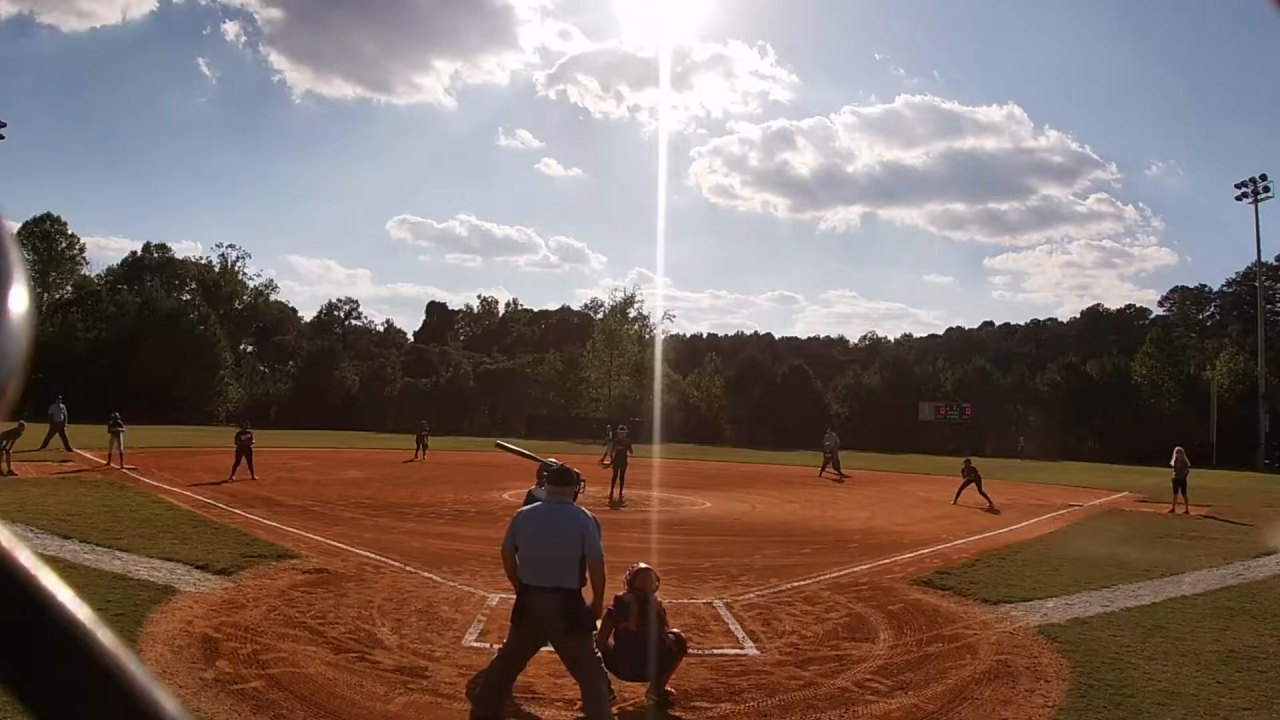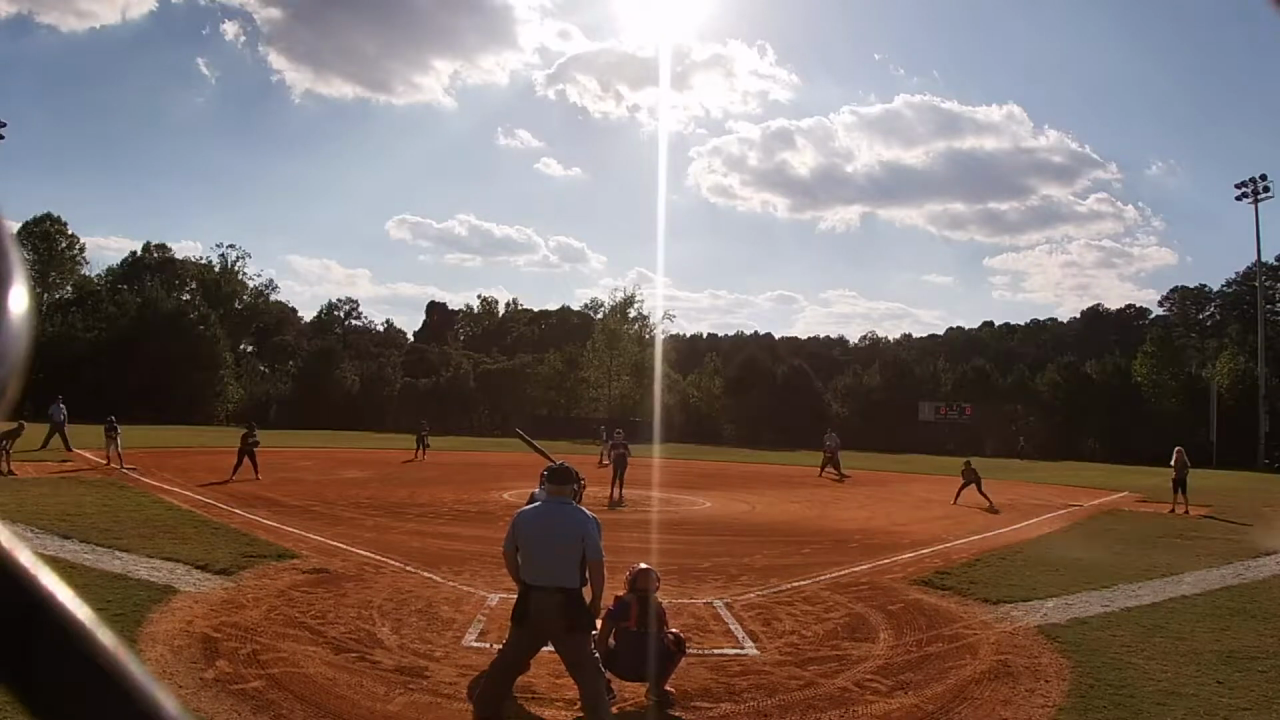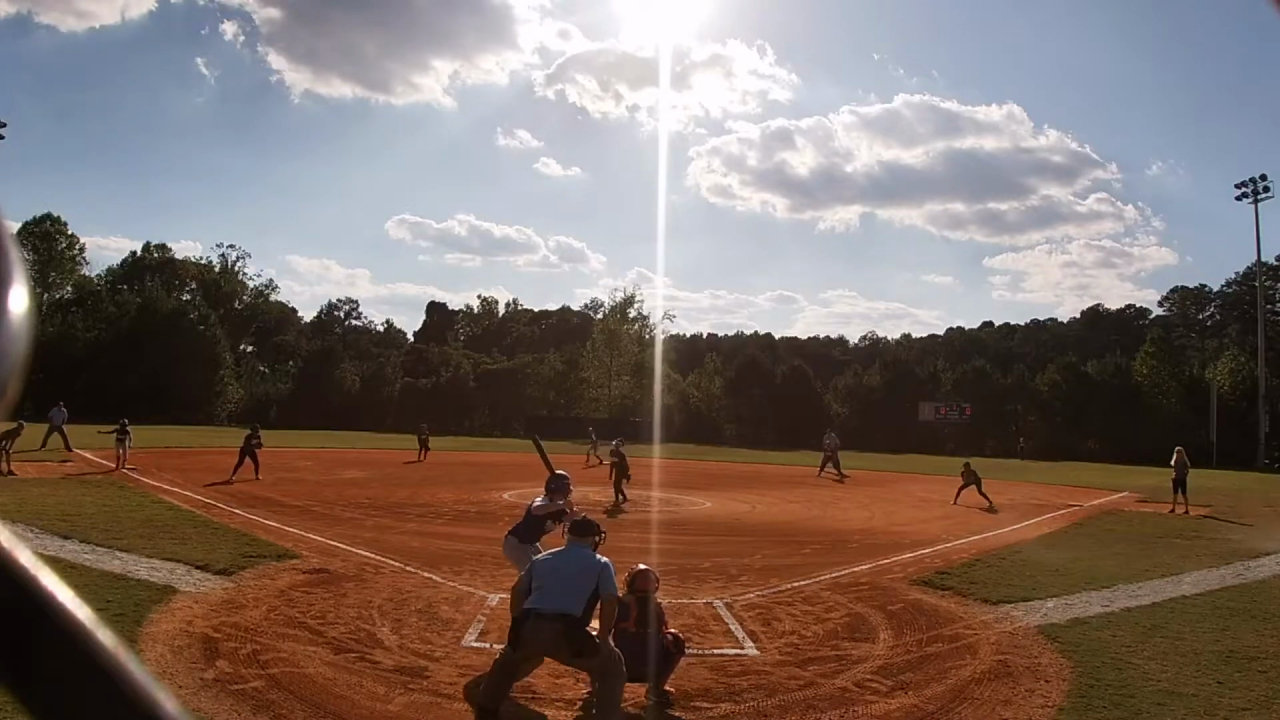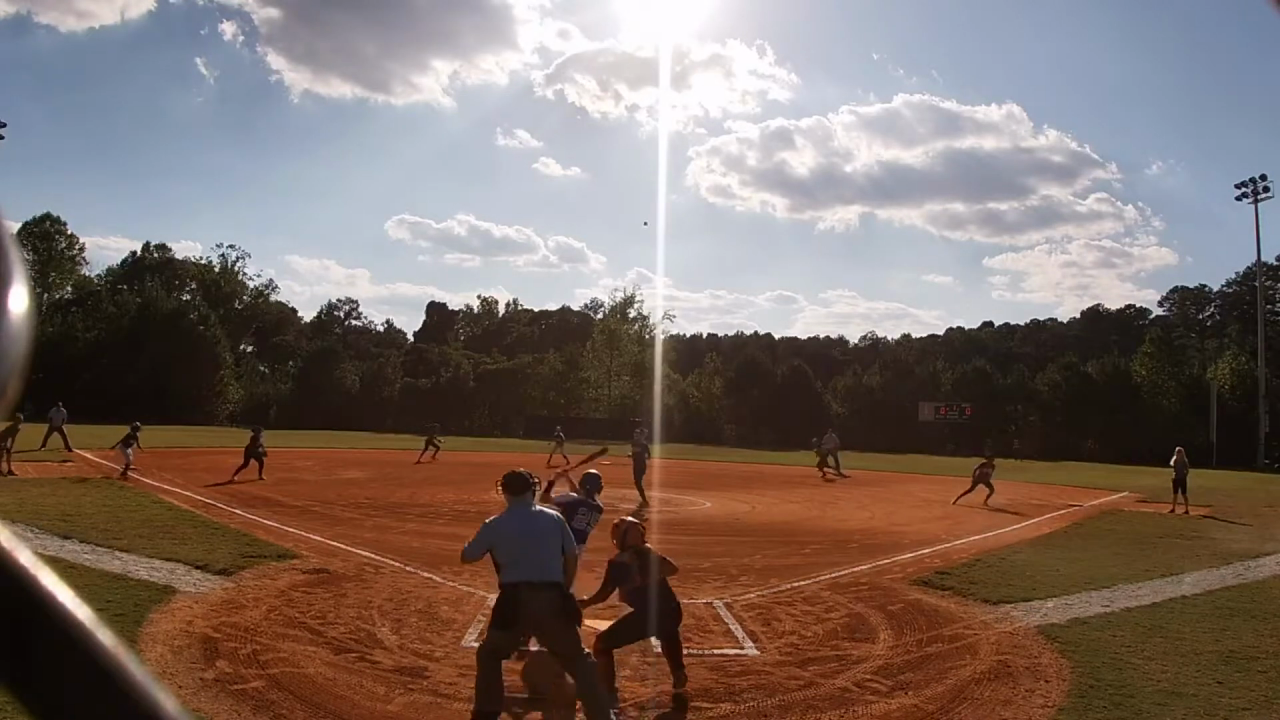
dt=1s
person 1, frame 1
left shoulder: (524, 515)
right shoulder: (584, 519)
left elbow: (507, 555)
right elbow: (596, 565)
right wrist: (598, 601)
left hip: (529, 601)
right hip: (567, 604)
left knee: (508, 660)
right knee: (589, 669)
person 1, frame 2
left shoulder: (523, 516)
right shoulder: (585, 519)
left elbow: (509, 555)
right elbow: (596, 565)
right wrist: (596, 600)
left hip: (531, 600)
right hip: (568, 603)
left knee: (509, 659)
right knee: (586, 669)
person 1, frame 3
left shoulder: (542, 558)
right shoulder: (600, 563)
left elbow: (517, 593)
right elbow: (610, 602)
left wrist: (520, 630)
right wrist: (603, 638)
left hip: (528, 629)
right hip: (565, 632)
left knee: (509, 659)
right knee: (611, 665)
person 1, frame 4
left shoulder: (494, 525)
right shoulder: (555, 519)
left elbow: (466, 557)
right elbow: (571, 558)
left wrist: (483, 539)
right wrist: (562, 591)
left hip: (514, 602)
right hip: (552, 601)
left knee: (489, 655)
right knee: (580, 664)
